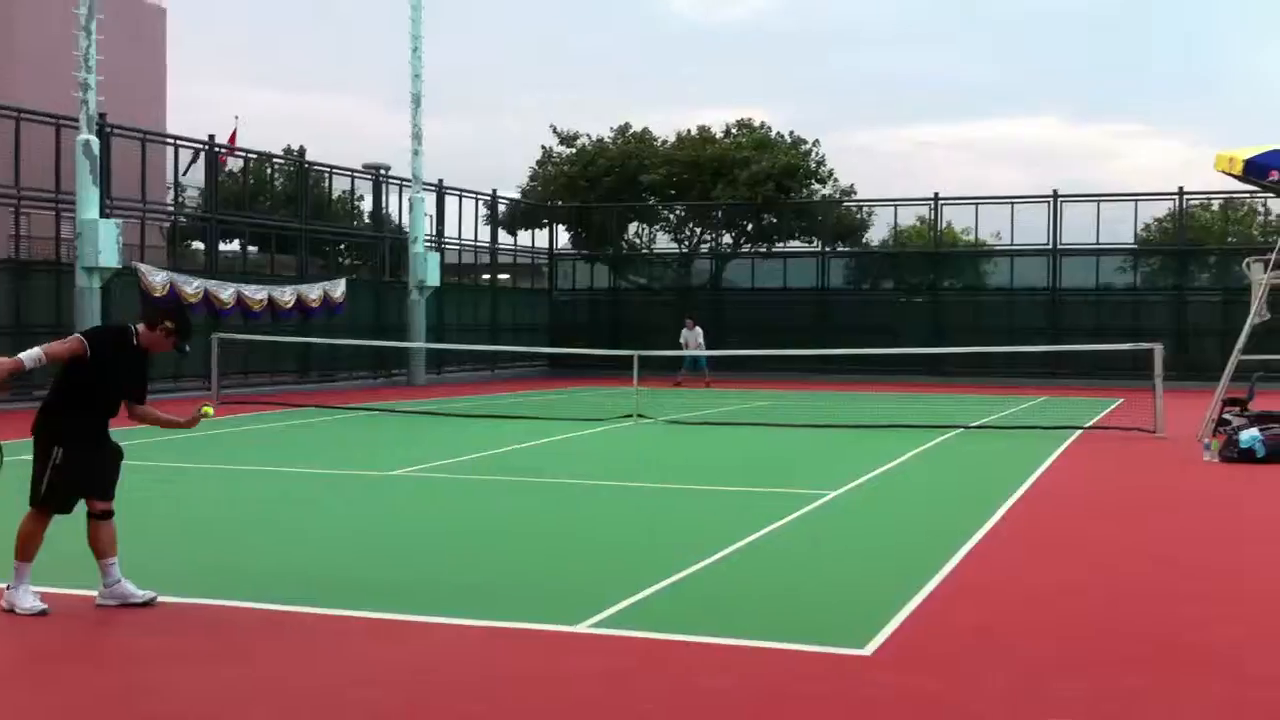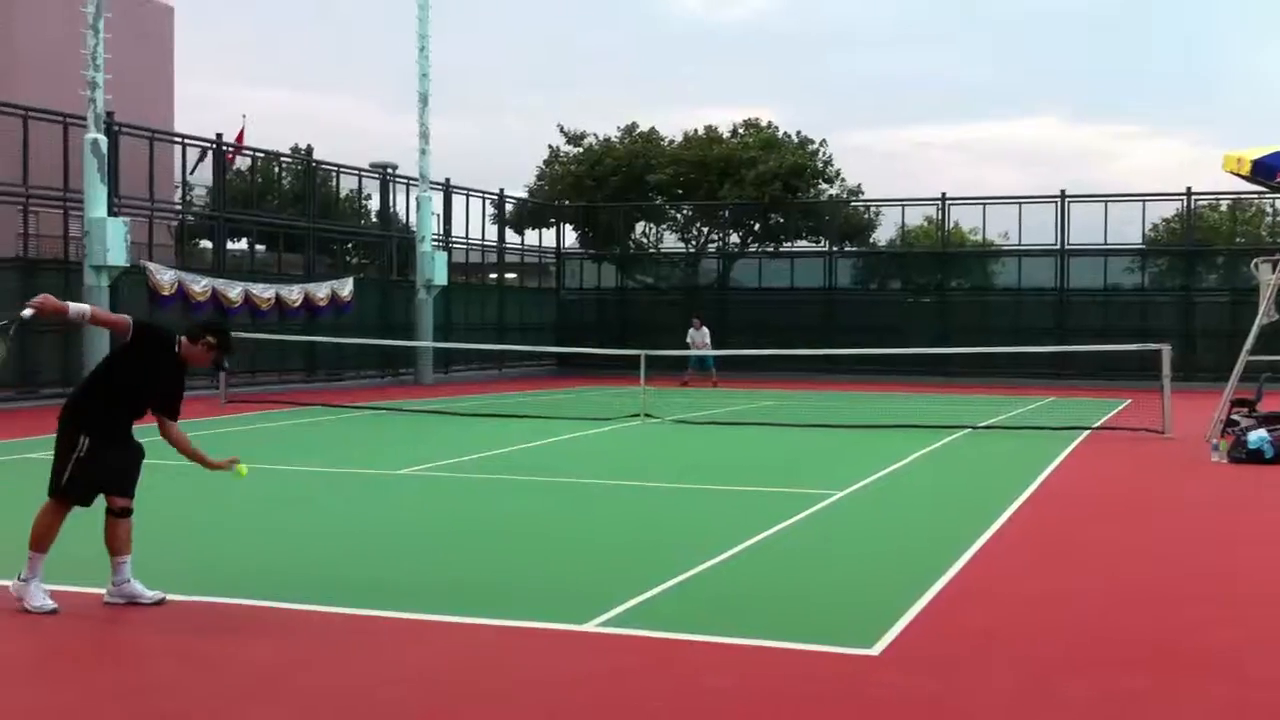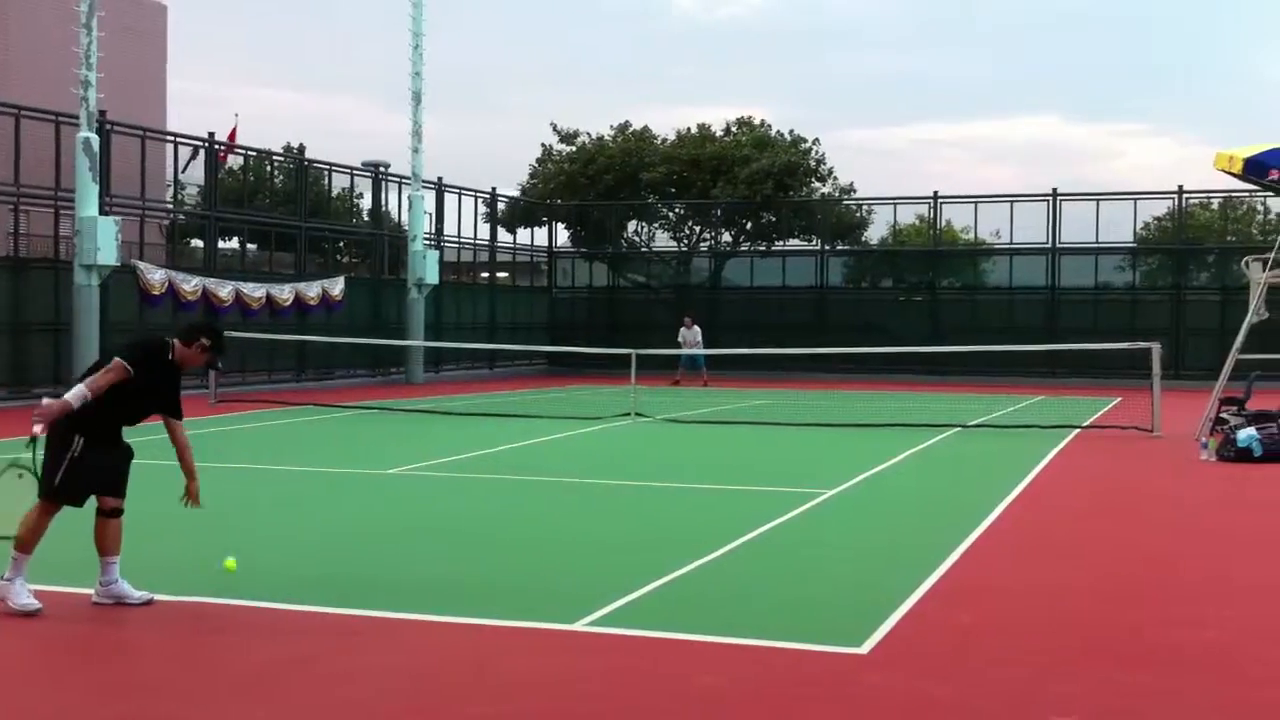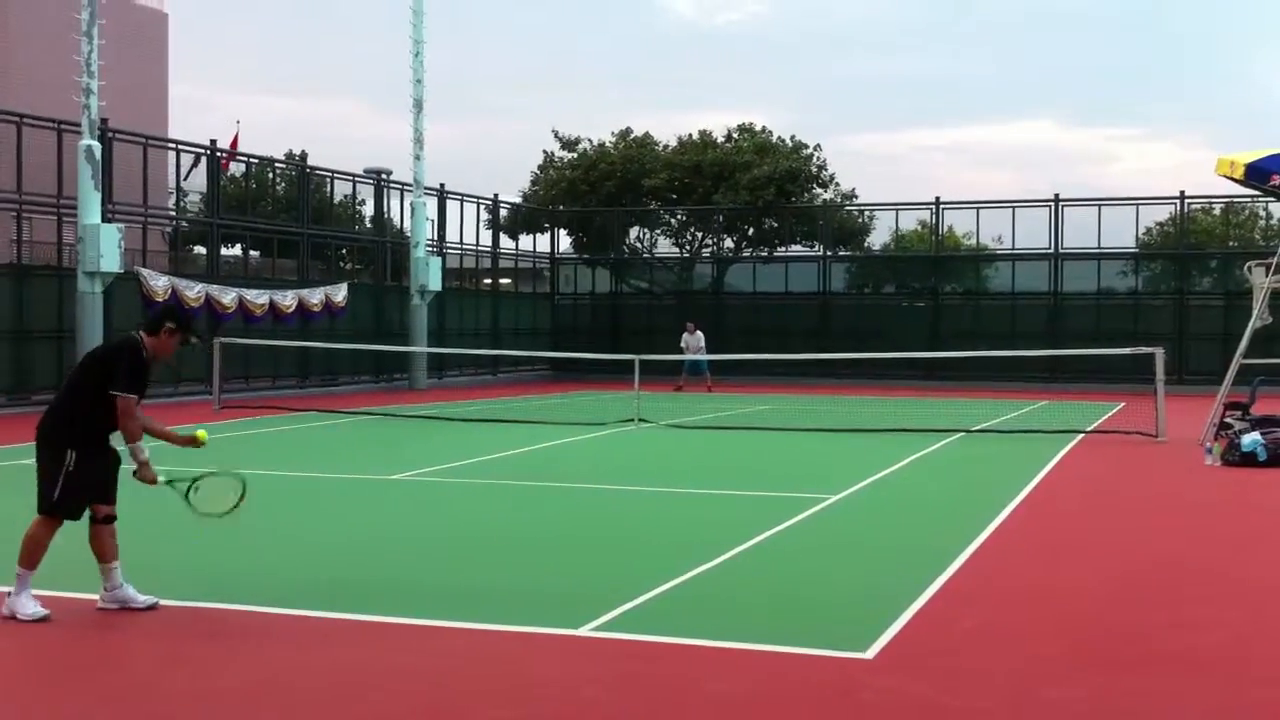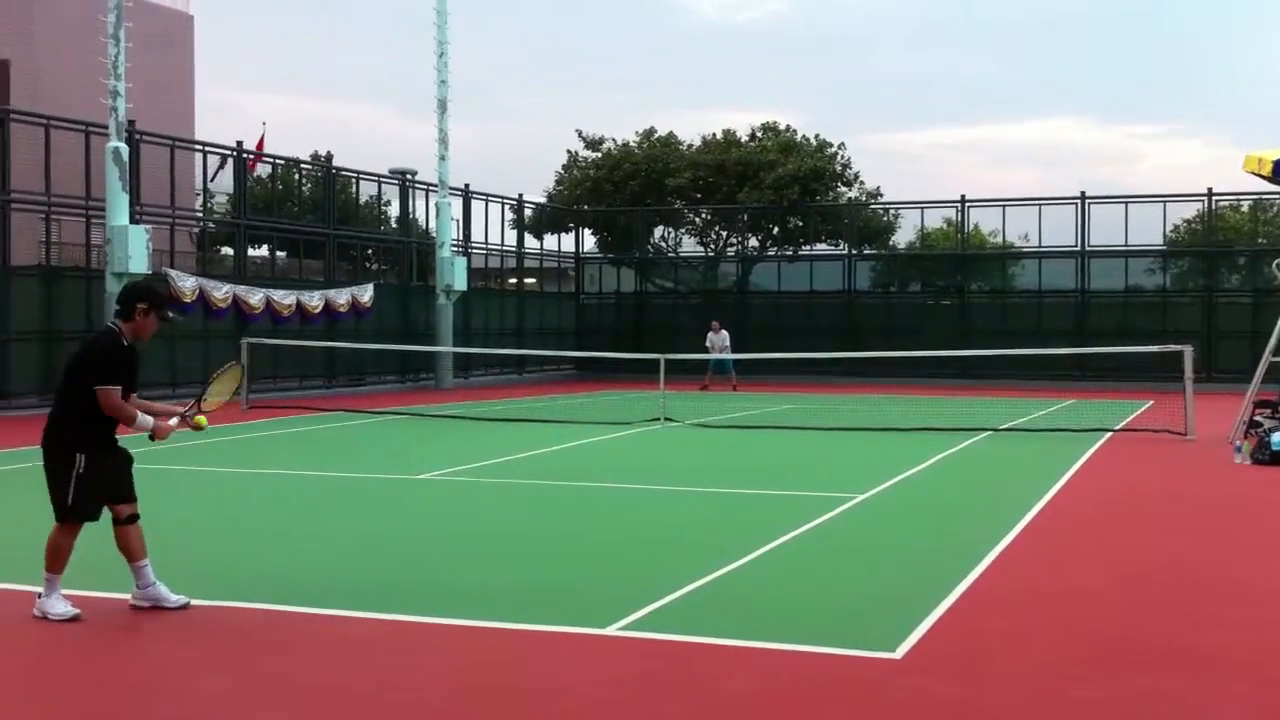
dt=0.4s
person 1, frame 1
left shoulder: (138, 360)
right shoulder: (111, 337)
left elbow: (136, 410)
right elbow: (66, 347)
left wrist: (182, 423)
left hip: (94, 437)
right hip: (60, 432)
left knee: (102, 507)
right knee: (43, 509)
left ankle: (112, 585)
person 1, frame 2
left shoulder: (174, 374)
right shoulder: (155, 339)
left elbow: (168, 429)
right elbow: (106, 318)
left wrist: (209, 462)
right wrist: (61, 307)
left hip: (117, 434)
right hip: (84, 424)
left knee: (121, 504)
right knee: (62, 501)
left ankle: (121, 583)
right ankle: (28, 581)
person 1, frame 3
left shoulder: (169, 377)
right shoulder: (153, 350)
left elbow: (176, 430)
right elbow: (108, 375)
left wrist: (192, 479)
right wrist: (65, 403)
left hip: (108, 435)
right hip: (76, 428)
left knee: (112, 504)
right knee: (51, 502)
left ankle: (109, 583)
person 1, frame 4
left shoulder: (138, 357)
right shoulder: (129, 354)
left elbow: (133, 417)
right elbow: (126, 417)
left wrist: (177, 438)
right wrist: (142, 462)
left hip: (91, 441)
right hip: (63, 439)
left knee: (104, 512)
right knee: (52, 515)
left ankle: (114, 589)
person 1, frame 5
left shoulder: (123, 347)
right shoulder: (107, 345)
left elbow: (126, 401)
right elbow: (110, 405)
left wrist: (173, 411)
right wrist: (151, 425)
left hip: (99, 444)
right hip: (71, 444)
left knee: (126, 511)
right knee: (70, 520)
left ankle: (146, 587)
right ankle: (48, 596)
